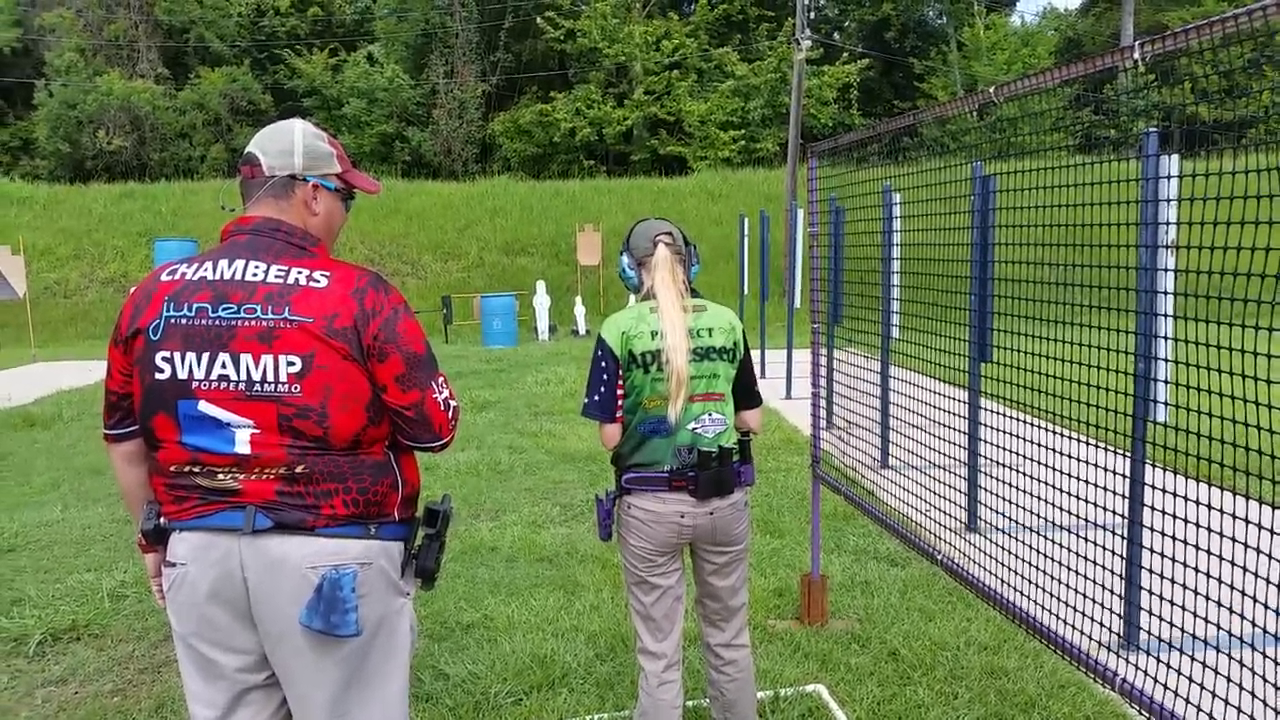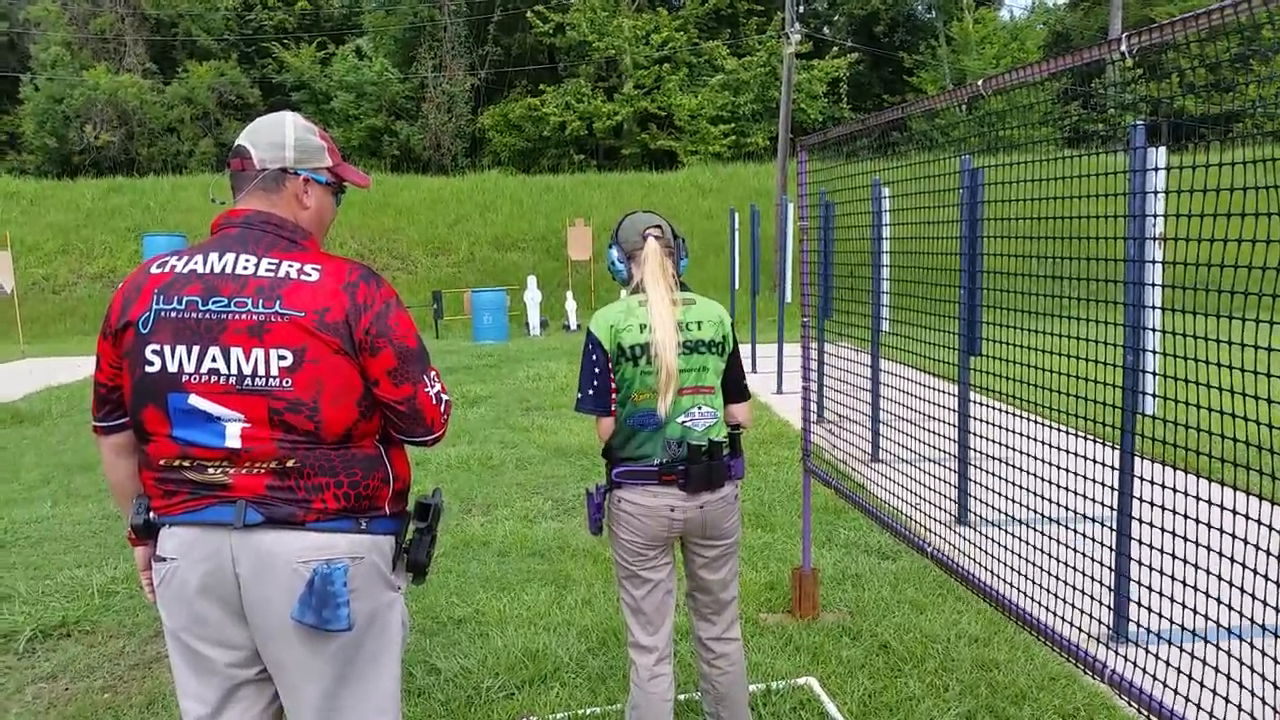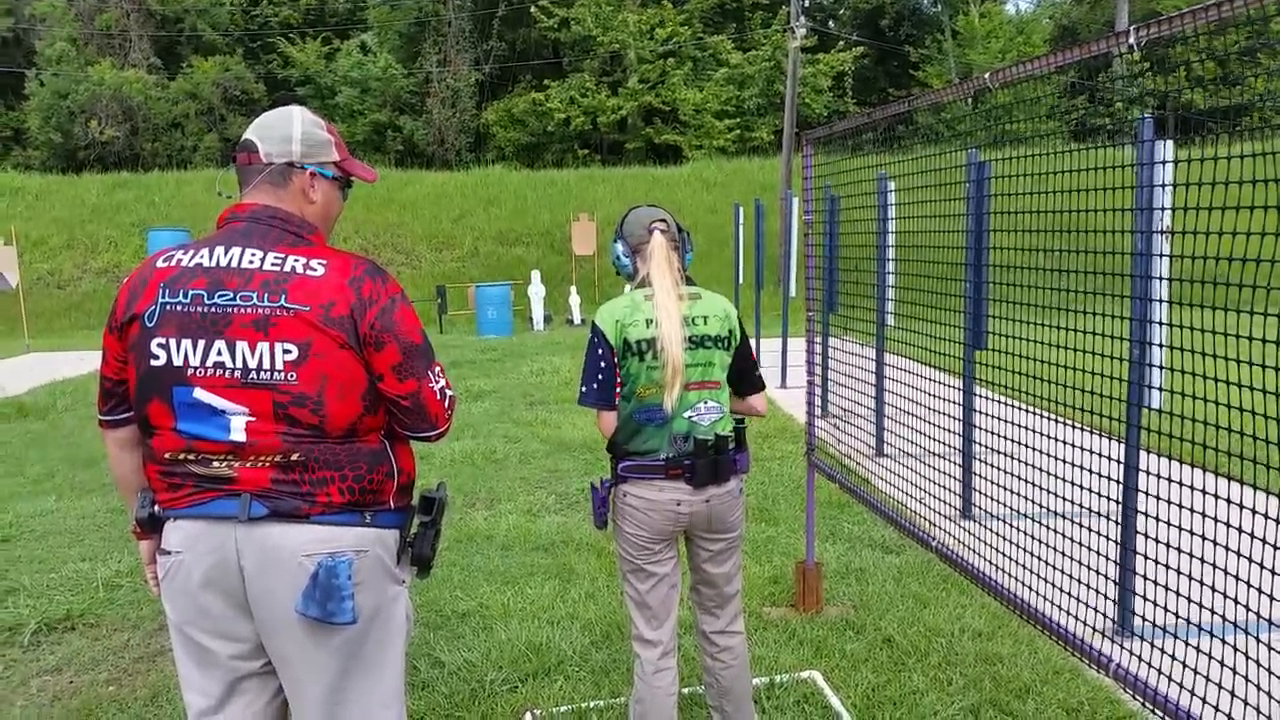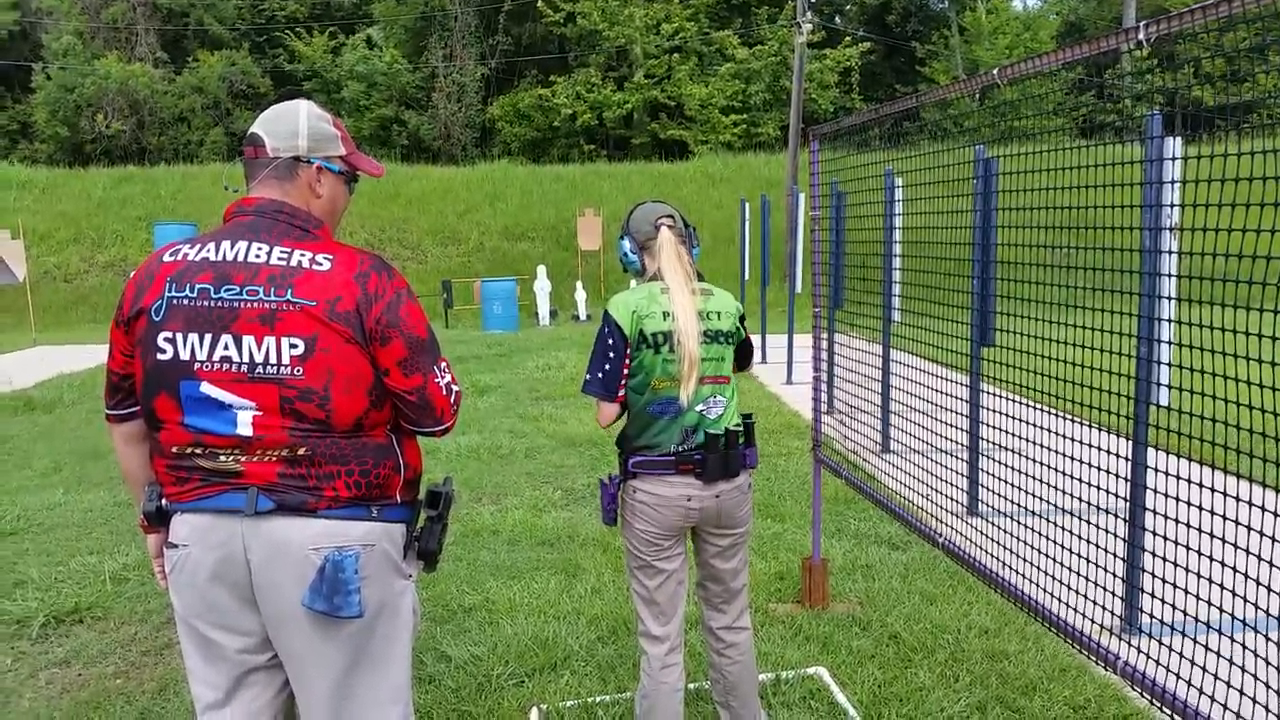
dt=0.5s
person 1, frame 1
left shoulder: (151, 296)
right shoulder: (359, 295)
left elbow: (125, 442)
right elbow: (435, 430)
left wrist: (155, 538)
left hip: (199, 553)
right hip: (329, 557)
person 1, frame 2
left shoulder: (141, 289)
right shoulder: (350, 289)
left elbow: (115, 435)
right elbow: (427, 424)
left wrist: (144, 532)
left hip: (190, 547)
right hip: (322, 552)
person 1, frame 3
left shoulder: (147, 282)
right shoulder: (355, 283)
left elbow: (120, 428)
right elbow: (431, 419)
left wrist: (149, 526)
left hip: (195, 541)
right hip: (326, 545)
person 1, frame 4
left shoulder: (154, 276)
right shoulder: (362, 278)
left elbow: (127, 422)
right elbow: (437, 414)
left wrist: (156, 519)
left hip: (202, 534)
right hip: (334, 540)
person 2, frame 1
left shoulder: (620, 329)
right shoulder: (727, 322)
left elbow: (611, 436)
right elbow: (751, 421)
left hip: (652, 505)
right hip: (724, 498)
left knee: (659, 651)
right knee: (729, 637)
person 2, frame 2
left shoulder: (609, 323)
right shoulder: (716, 316)
left elbow: (606, 429)
right elbow: (740, 416)
left hip: (641, 498)
right hip: (714, 491)
left knee: (650, 645)
right knee: (720, 630)
person 2, frame 3
left shoulder: (614, 316)
right shoulder: (721, 309)
left elbow: (608, 424)
right elbow: (755, 402)
left hip: (646, 492)
right hip: (719, 485)
left knee: (654, 639)
right knee: (724, 624)
person 2, frame 4
left shoulder: (628, 308)
right shoulder: (727, 304)
left elbow: (607, 413)
left wrist: (643, 386)
left hip: (656, 488)
right hip: (727, 481)
left knee: (661, 634)
right knee: (730, 620)
